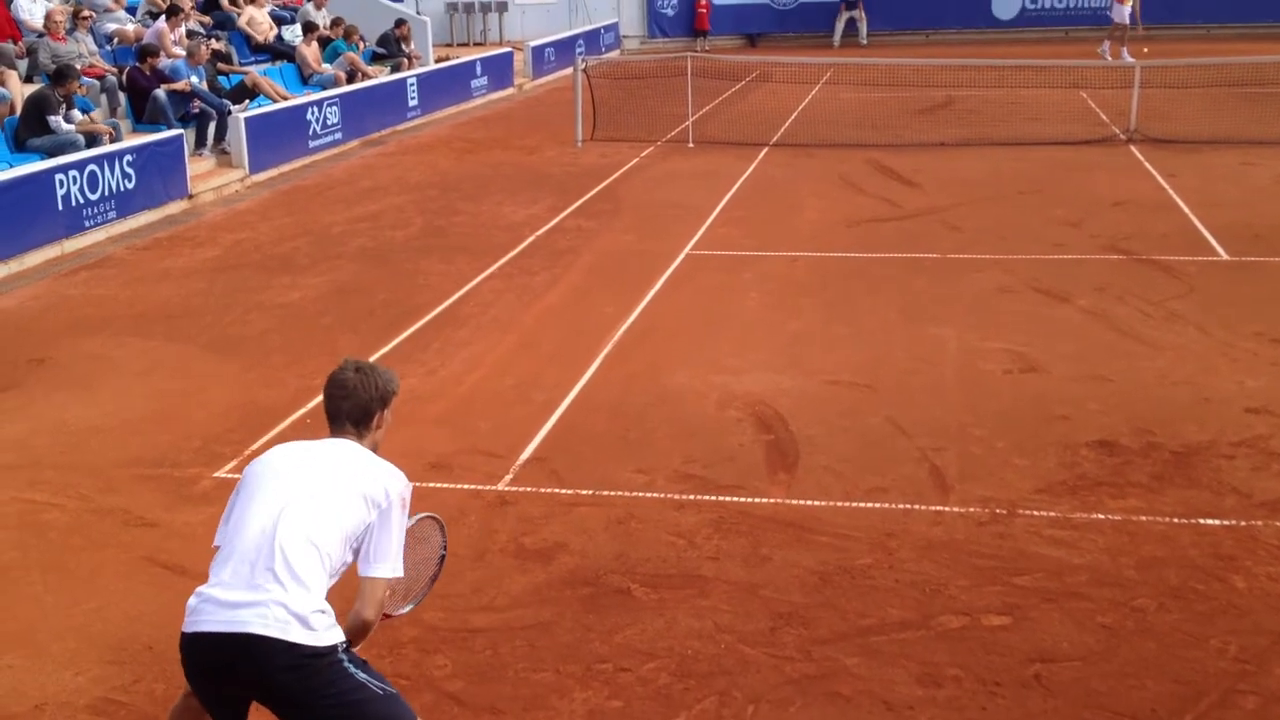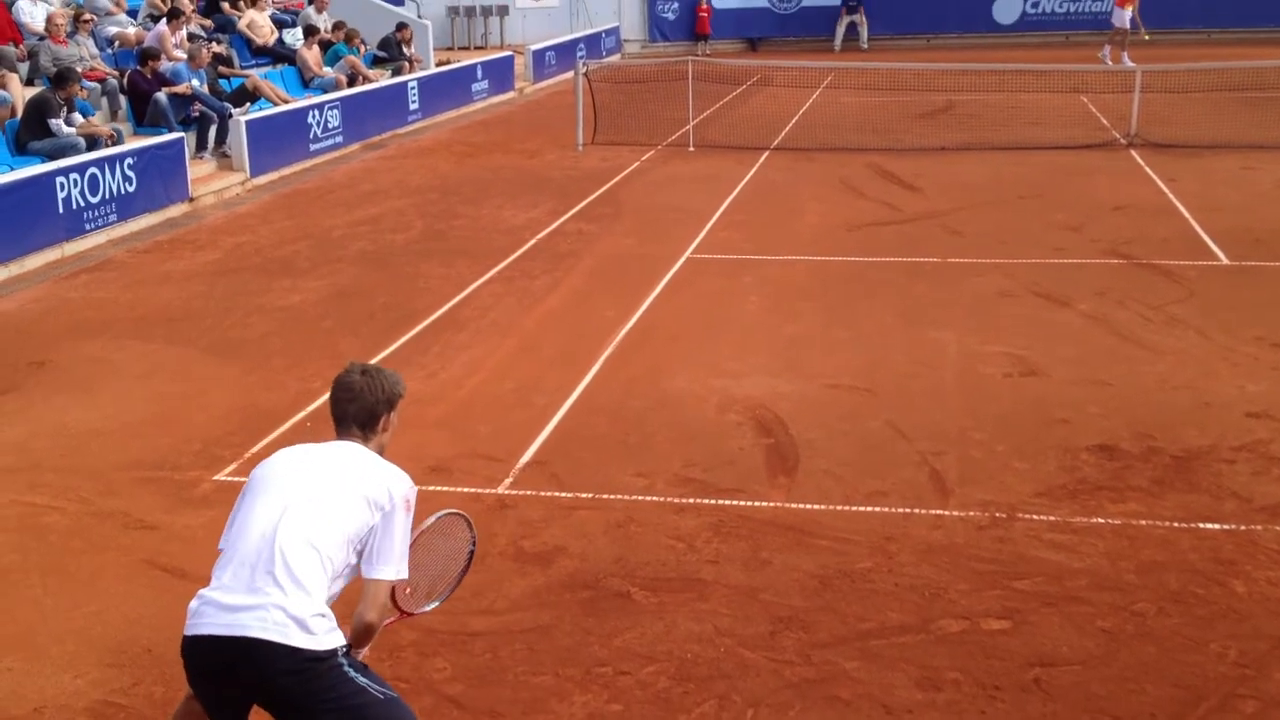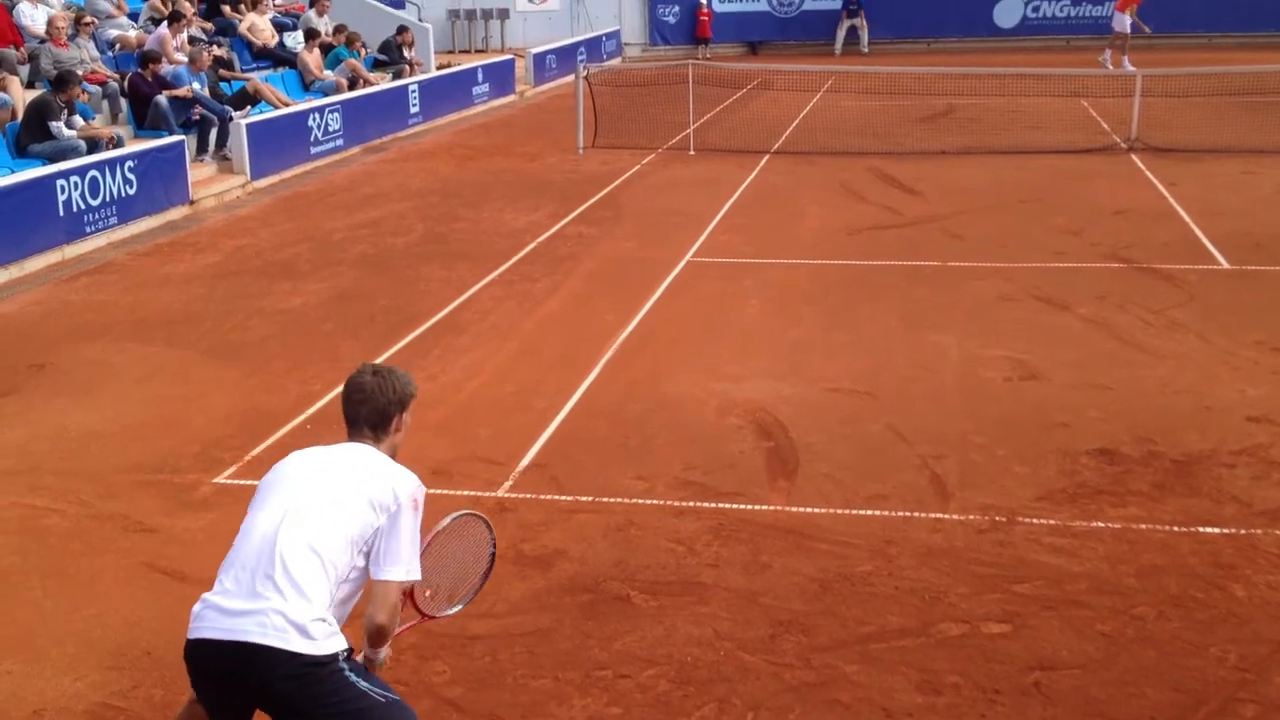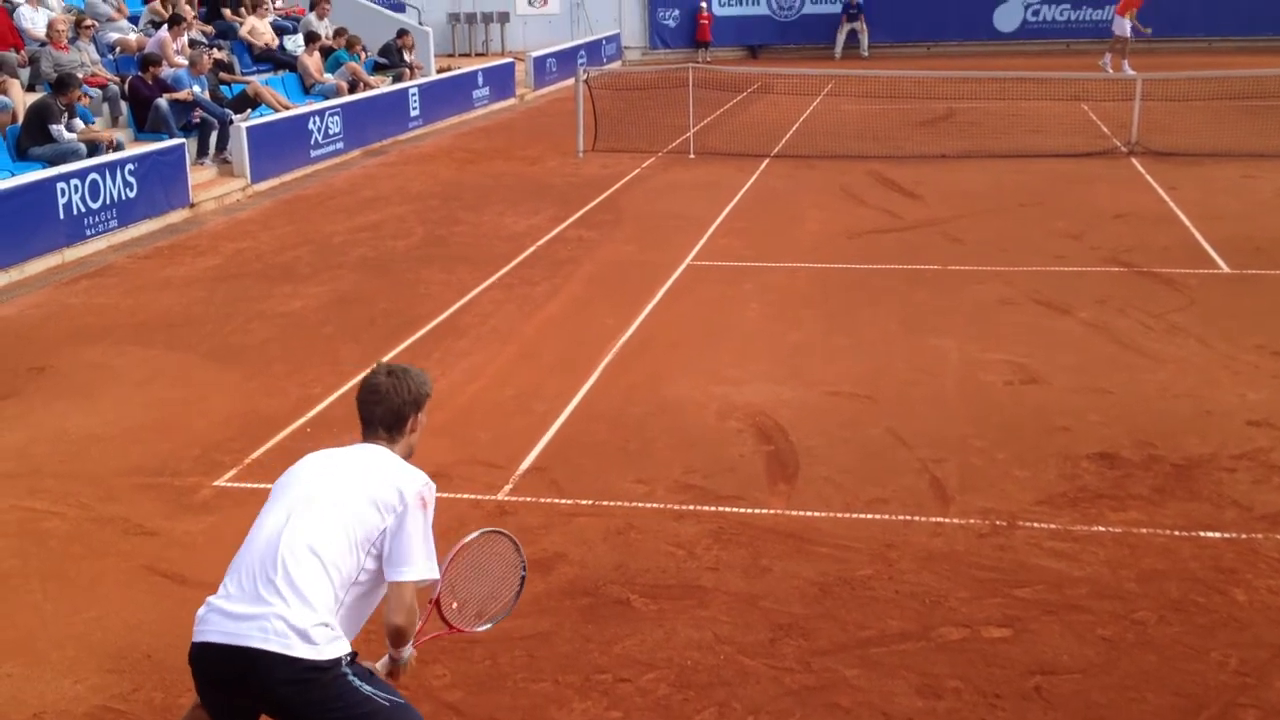
dt=0.1s
person 1, frame 1
left shoulder: (268, 459)
right shoulder: (387, 479)
right elbow: (367, 611)
right wrist: (339, 649)
left hip: (207, 628)
right hip: (291, 639)
person 1, frame 2
left shoulder: (276, 461)
right shoulder: (392, 482)
right elbow: (371, 613)
right wrist: (353, 652)
left hip: (207, 631)
right hip: (289, 643)
person 1, frame 3
left shoulder: (291, 462)
right shoulder: (400, 483)
right elbow: (382, 614)
right wrist: (375, 655)
left hip: (210, 634)
right hip: (291, 646)
person 1, frame 4
left shoulder: (309, 463)
right shoulder: (410, 484)
right elbow: (398, 616)
left wrist: (349, 669)
right wrist: (401, 657)
left hip: (215, 639)
right hip: (292, 654)
